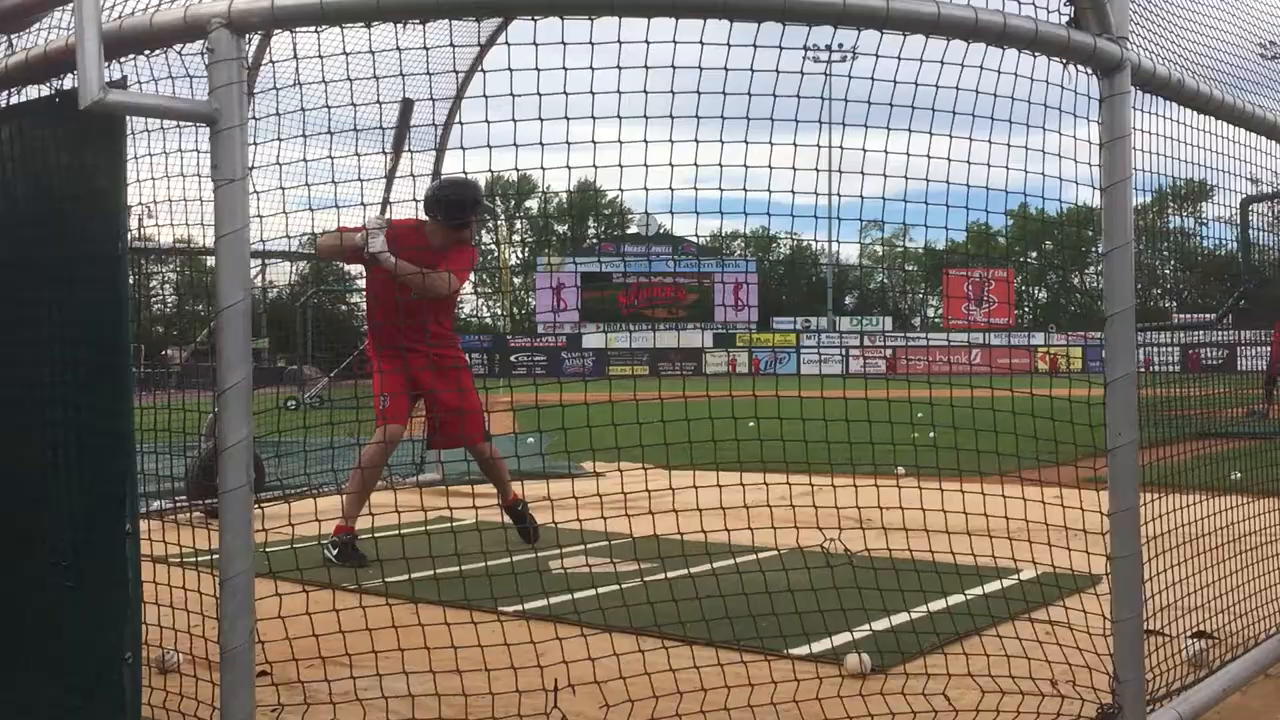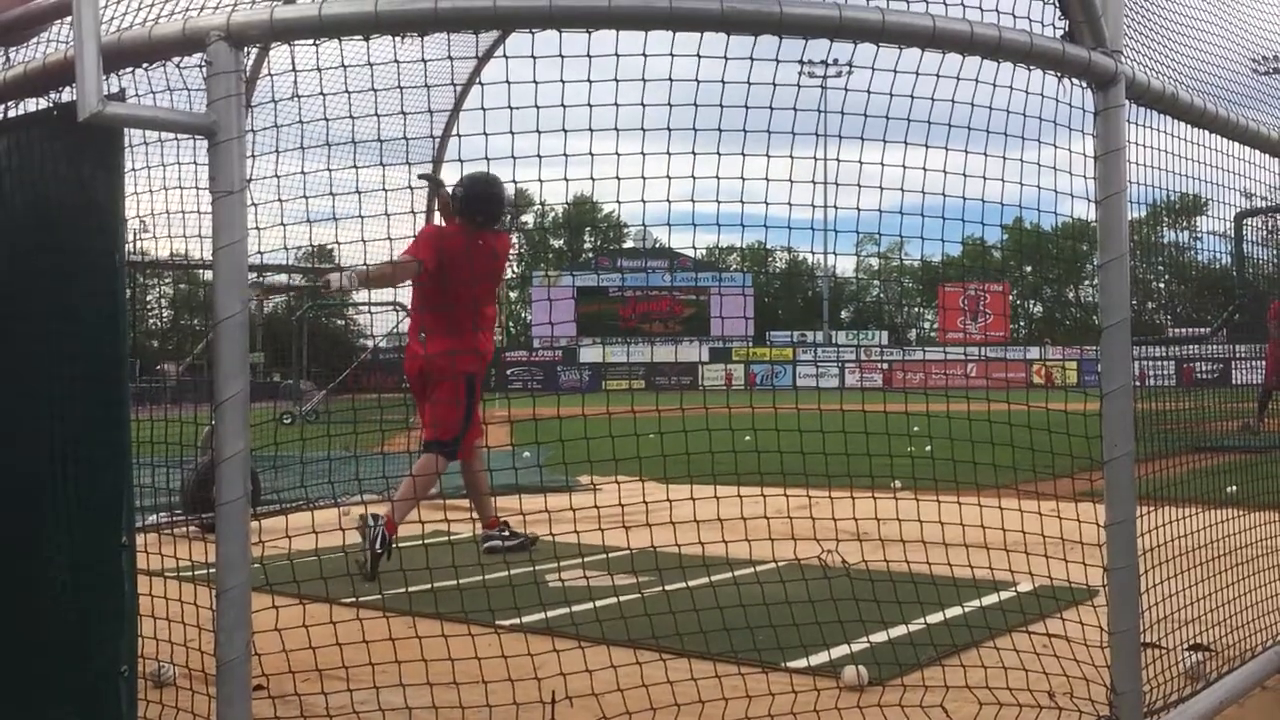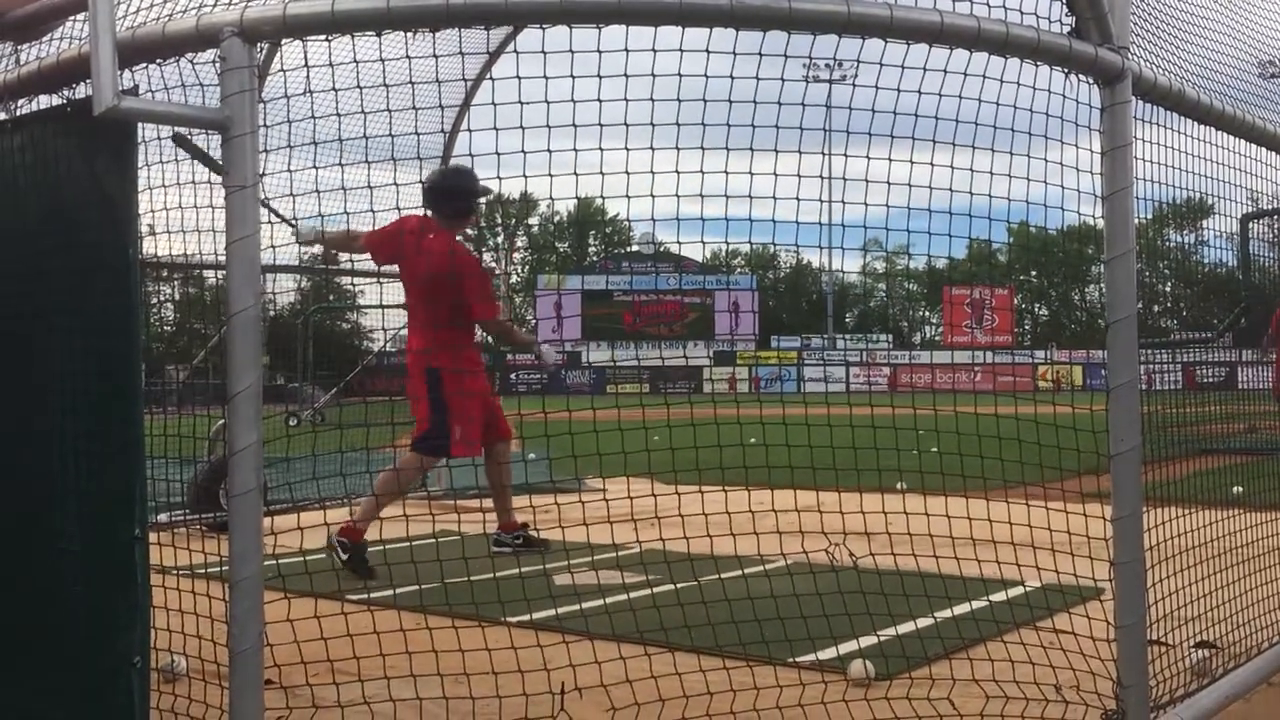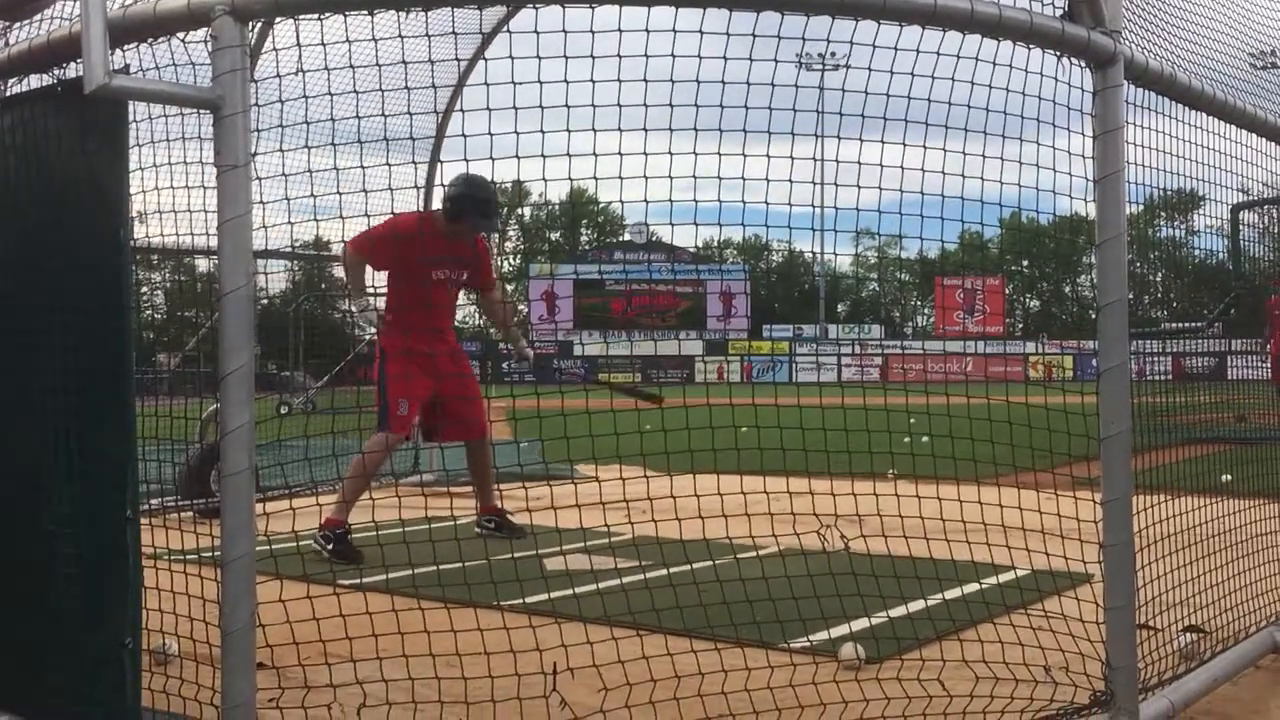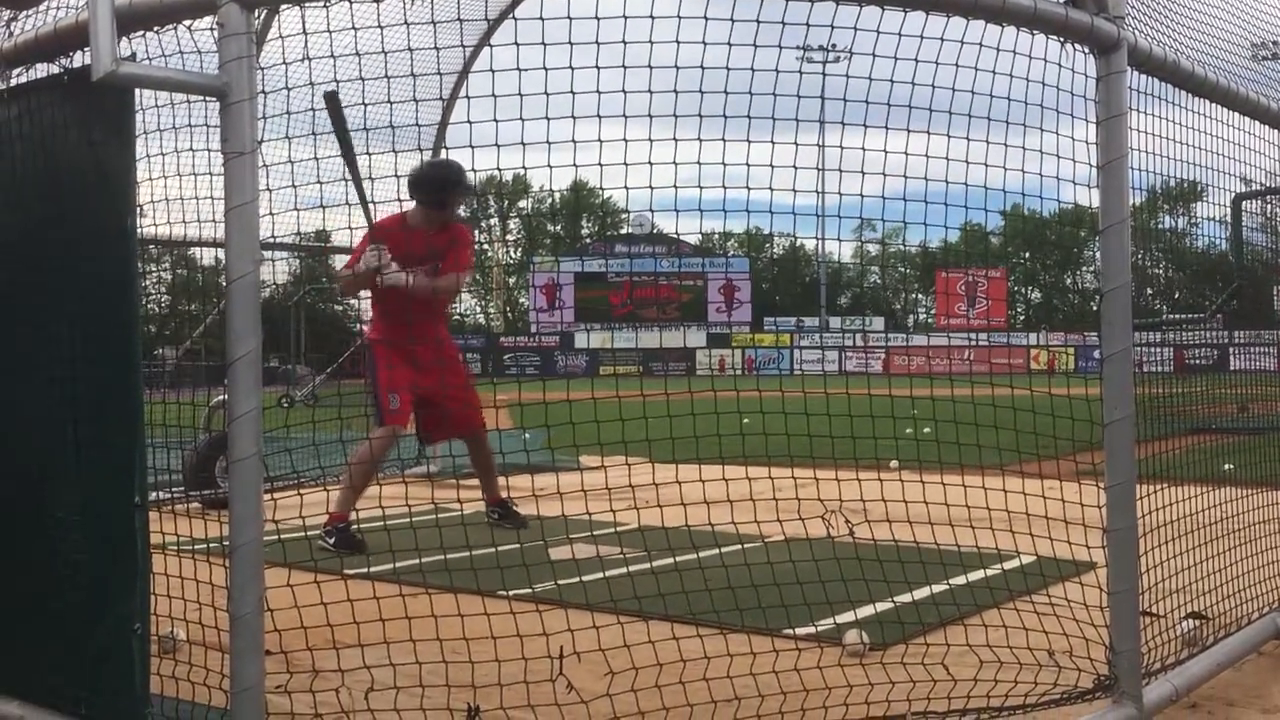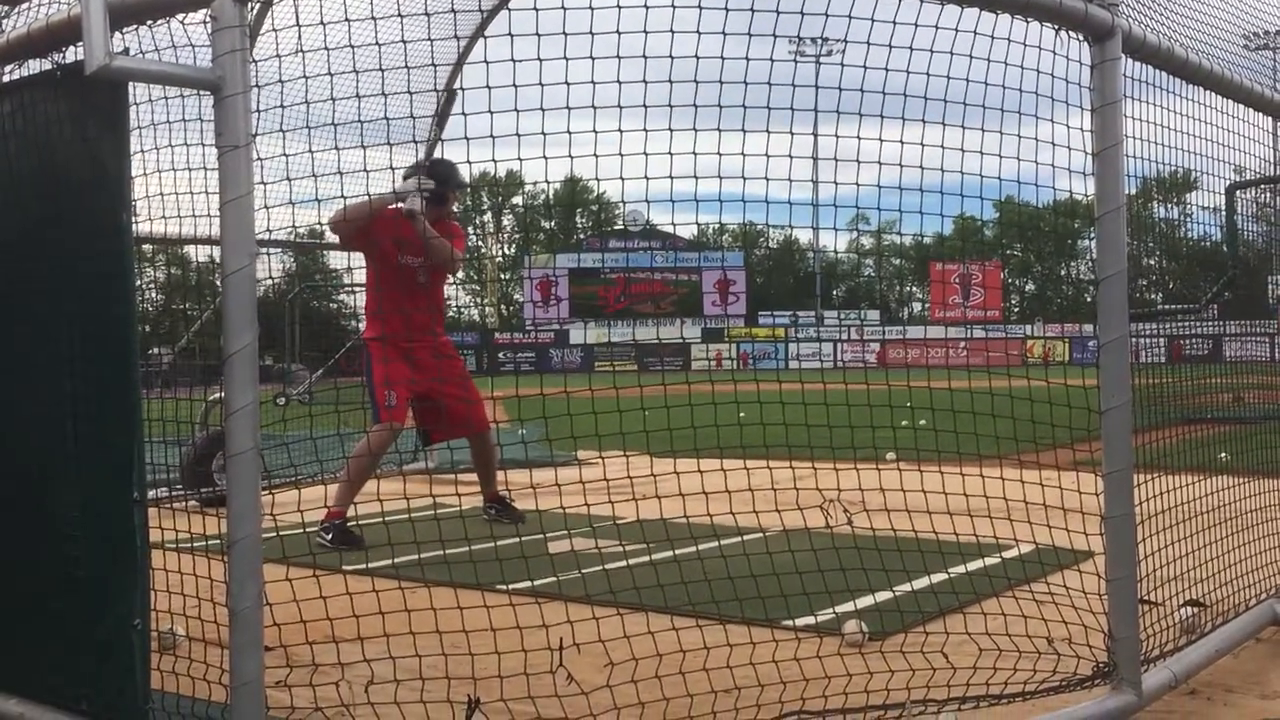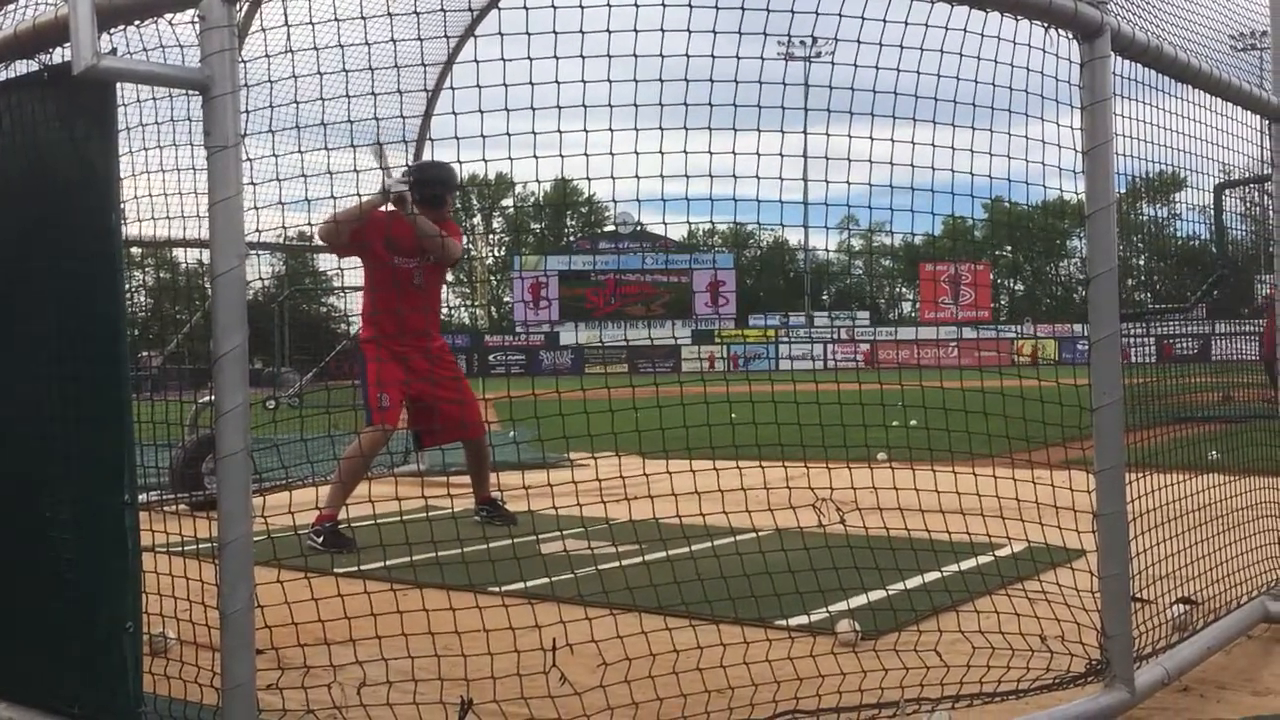
dt=0.7s
person 1, frame 1
left shoulder: (463, 250)
right shoulder: (391, 232)
left elbow: (439, 286)
right elbow: (324, 246)
left wrist: (390, 261)
right wrist: (361, 242)
left hip: (442, 357)
right hip: (392, 354)
left knee: (477, 442)
right knee: (388, 435)
left ankle: (512, 501)
right ankle: (342, 535)
person 1, frame 2
left shoulder: (437, 238)
right shoulder: (500, 245)
left elbow: (405, 267)
left wrist: (351, 278)
right wrist: (446, 199)
left hip: (422, 355)
right hip: (462, 360)
left knee: (464, 439)
right knee: (440, 450)
left ankle: (493, 528)
right ankle: (385, 525)
person 1, frame 3
left shoulder: (406, 229)
right shoulder: (462, 259)
left elbow: (355, 241)
right elbow: (495, 325)
left wrist: (315, 236)
right wrist: (536, 346)
left hip: (459, 362)
right hip: (442, 363)
left knee: (496, 437)
right knee: (428, 452)
left ankle: (507, 530)
right ankle: (349, 534)
person 1, frame 4
left shoulder: (474, 245)
right shoulder: (406, 229)
left elbow: (490, 299)
right elbow: (353, 249)
left wrist: (517, 342)
right wrist: (361, 303)
left hip: (444, 346)
right hip: (400, 346)
left knee: (477, 430)
right knee: (391, 434)
left ankle: (489, 514)
right ankle: (332, 526)
person 1, frame 5
left shoulder: (459, 235)
right shoulder: (386, 231)
left elbow: (454, 286)
right elbow: (344, 287)
left wrist: (406, 279)
right wrist: (368, 265)
left hip: (437, 346)
right hip: (391, 346)
left knee: (475, 426)
right knee: (389, 429)
left ankle: (495, 503)
right ankle: (335, 523)
person 1, frame 6
left shoulder: (450, 231)
right shoulder: (383, 222)
left elbow: (452, 263)
right elbow: (337, 223)
left wrist: (418, 220)
right wrist: (394, 196)
left hip: (433, 344)
right hip: (387, 343)
left knee: (478, 422)
right knee: (388, 426)
left ankle: (492, 499)
right ankle: (333, 519)
person 1, frame 7
left shoulder: (446, 229)
right shoulder: (378, 225)
left elbow: (451, 253)
right elbow: (327, 233)
left wrist: (409, 211)
right wrist: (380, 200)
left hip: (430, 347)
right hip: (383, 345)
left knee: (473, 426)
right knee: (380, 429)
left ankle: (484, 502)
right ankle: (323, 522)
